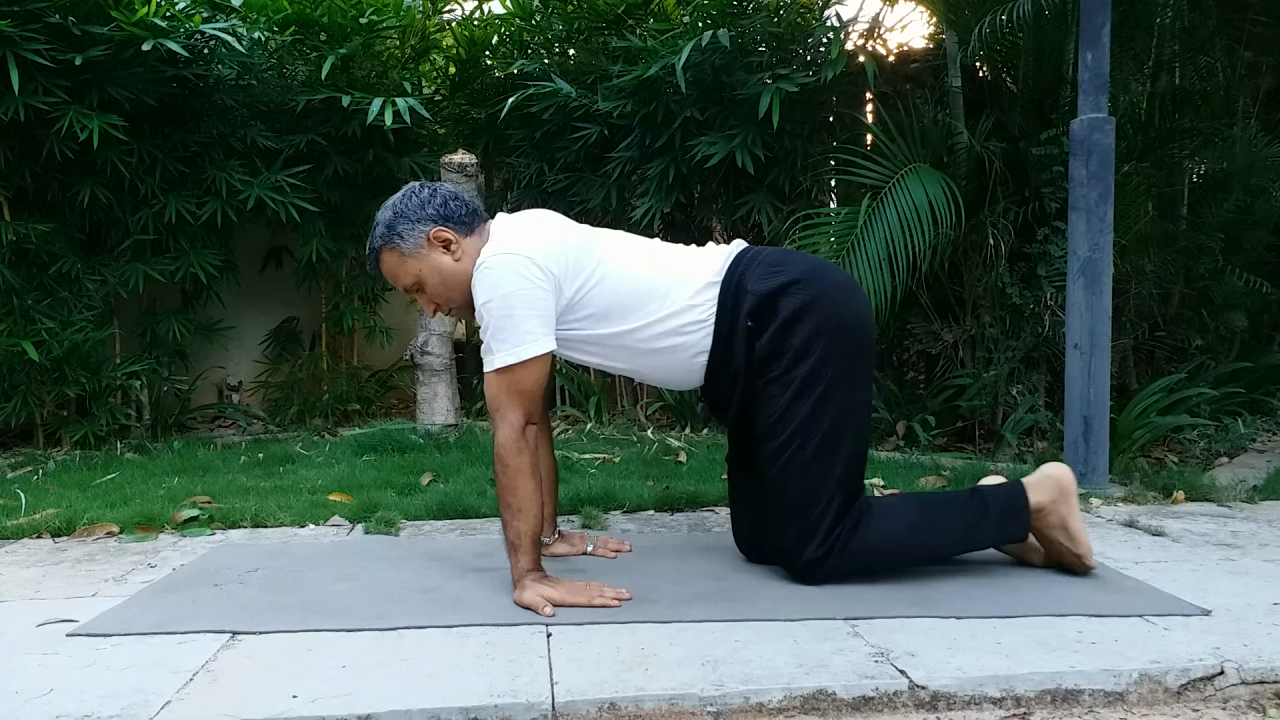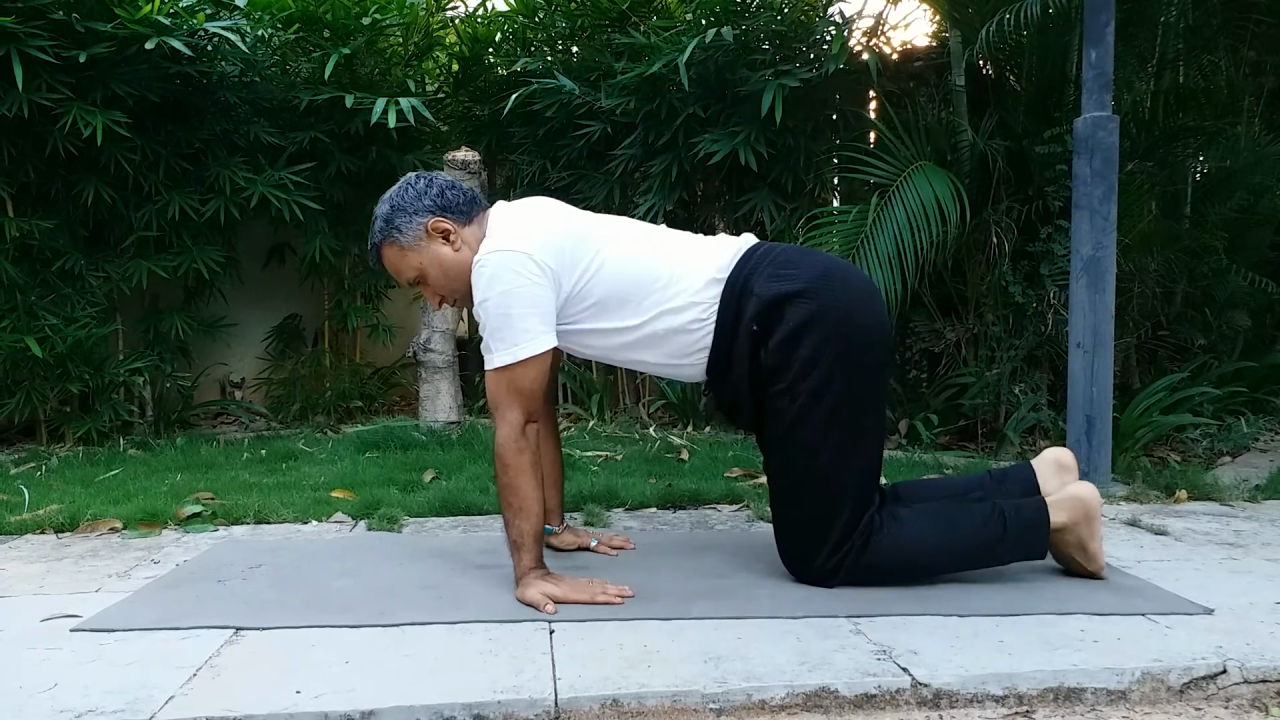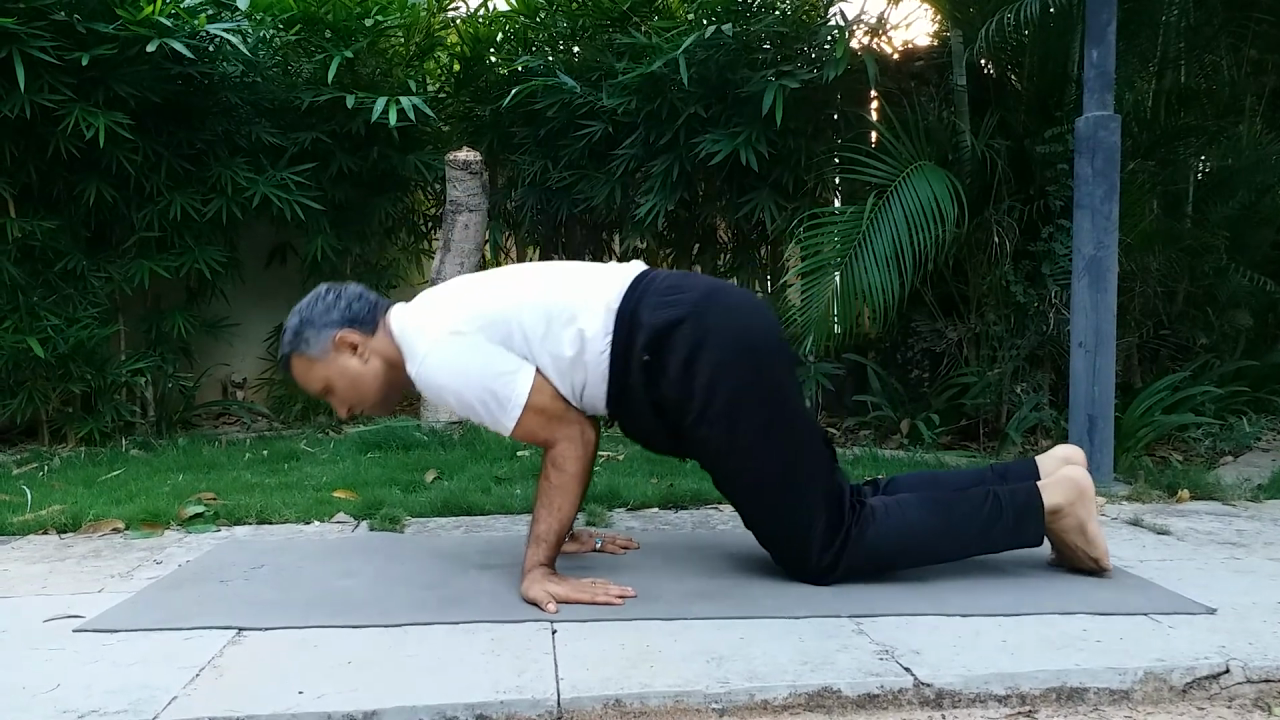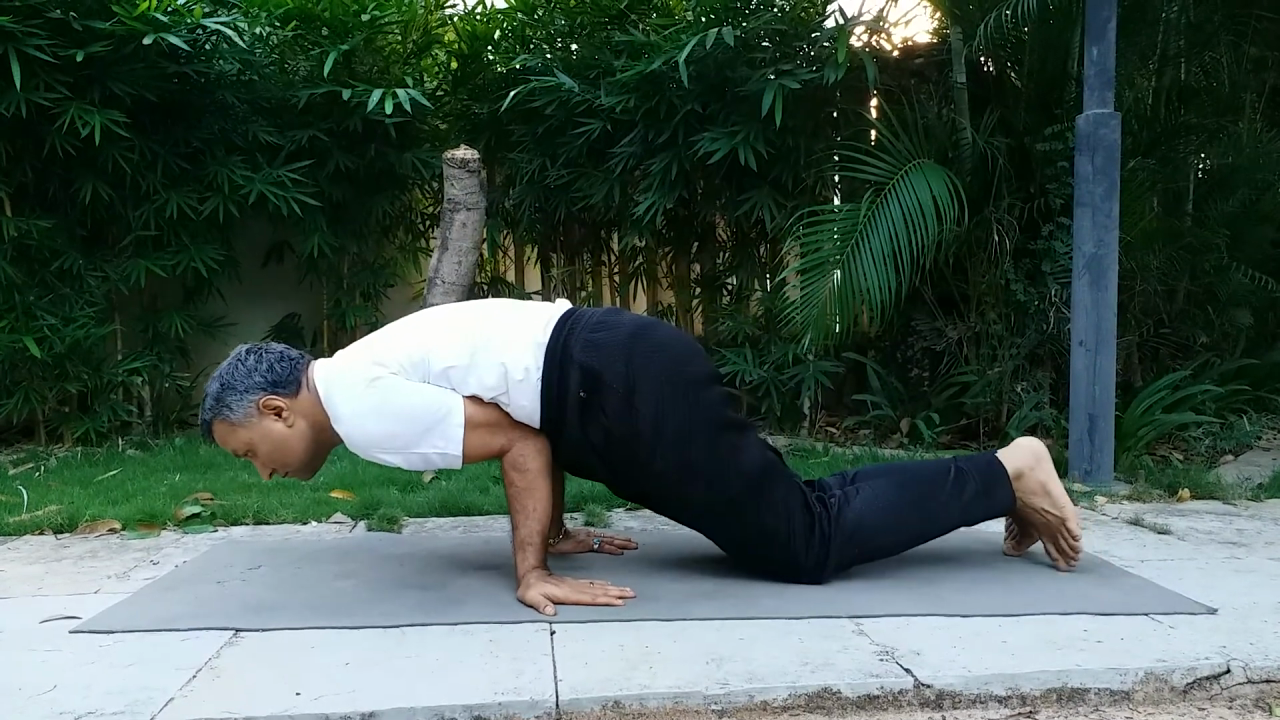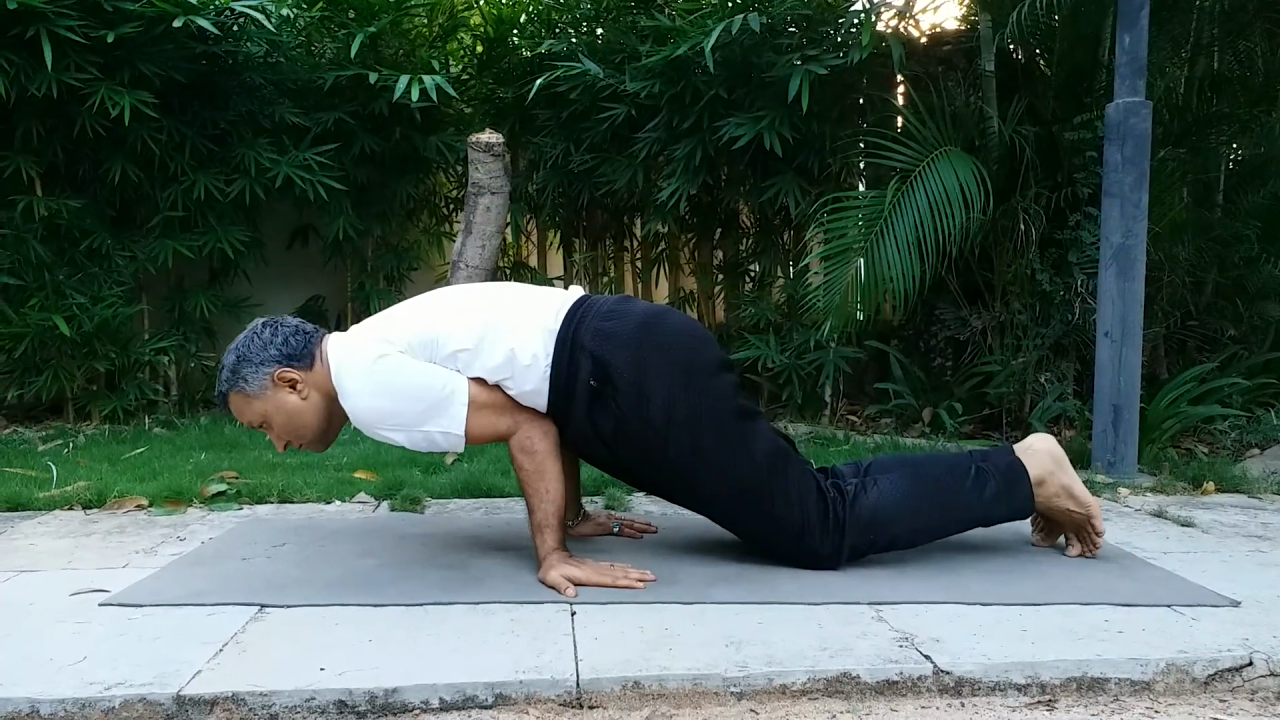
dt=1s
person 1, frame 1
left shoulder: (504, 271)
right shoulder: (516, 251)
left elbow: (515, 429)
right elbow: (533, 419)
left wrist: (527, 574)
right wrist: (547, 533)
left hip: (797, 319)
right hip: (781, 321)
left knee: (817, 548)
right knee: (764, 537)
left ankle: (1030, 500)
right ankle: (984, 507)
person 1, frame 2
left shoulder: (503, 264)
right shoulder: (521, 235)
left elbow: (516, 426)
right elbow: (538, 409)
left wrist: (529, 571)
right wrist: (554, 525)
left hip: (806, 323)
right hip: (806, 309)
left knee: (827, 553)
right knee: (836, 513)
left ankle: (1050, 517)
right ankle: (1035, 481)
person 1, frame 3
left shoulder: (435, 356)
right shoulder: (438, 322)
left elbow: (570, 433)
right elbow: (568, 408)
left wrist: (538, 567)
right wrist: (559, 531)
left hip: (703, 349)
right hip: (706, 332)
left knee: (826, 546)
right knee: (828, 509)
left ankle: (1041, 501)
right ankle: (1039, 474)
person 1, frame 4
left shoulder: (358, 410)
right shoulder: (369, 375)
left elbow: (519, 441)
left wrist: (530, 574)
right wrist: (549, 533)
left hip: (628, 388)
right hip: (620, 372)
left knee: (809, 543)
right knee: (794, 509)
left ankle: (1005, 476)
right ankle: (999, 473)
person 1, frame 5
left shoulder: (365, 385)
right shoulder: (381, 352)
left elbow: (521, 425)
left wrist: (551, 557)
right wrist: (571, 515)
left hip: (636, 377)
right hip: (627, 358)
left knee: (822, 530)
right knee: (807, 499)
left ankle: (1023, 473)
right ankle: (1014, 472)
